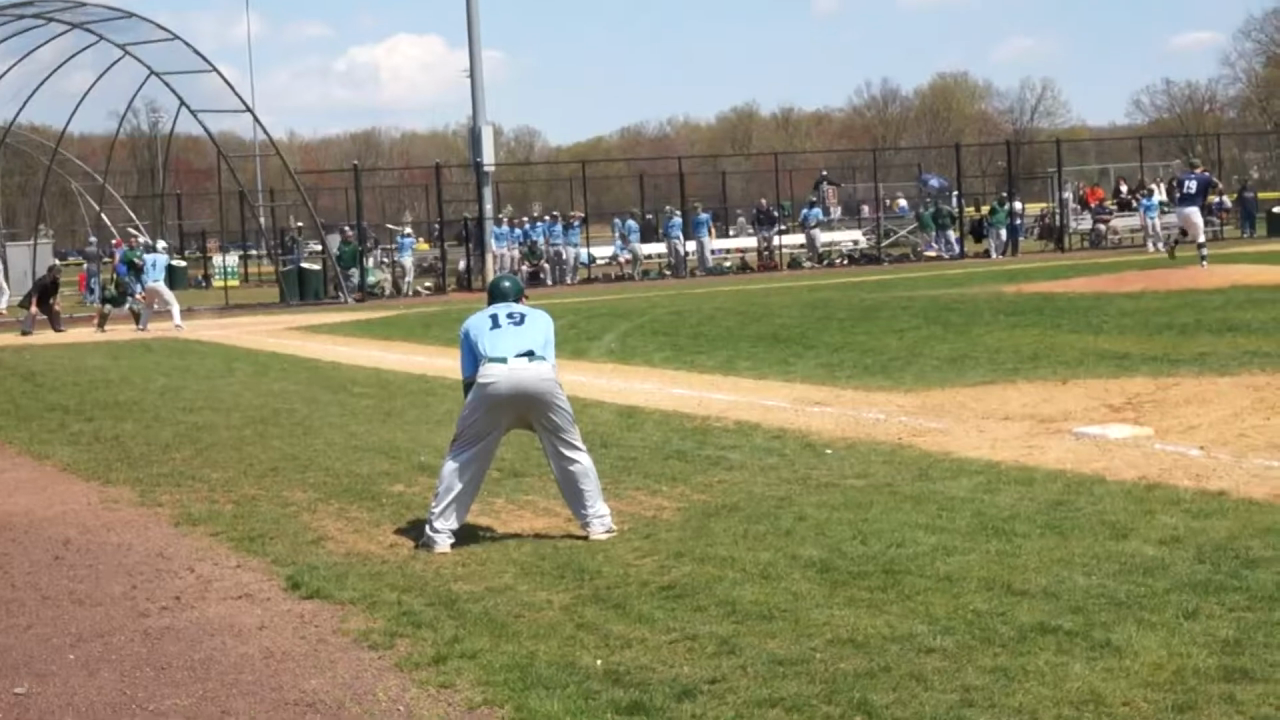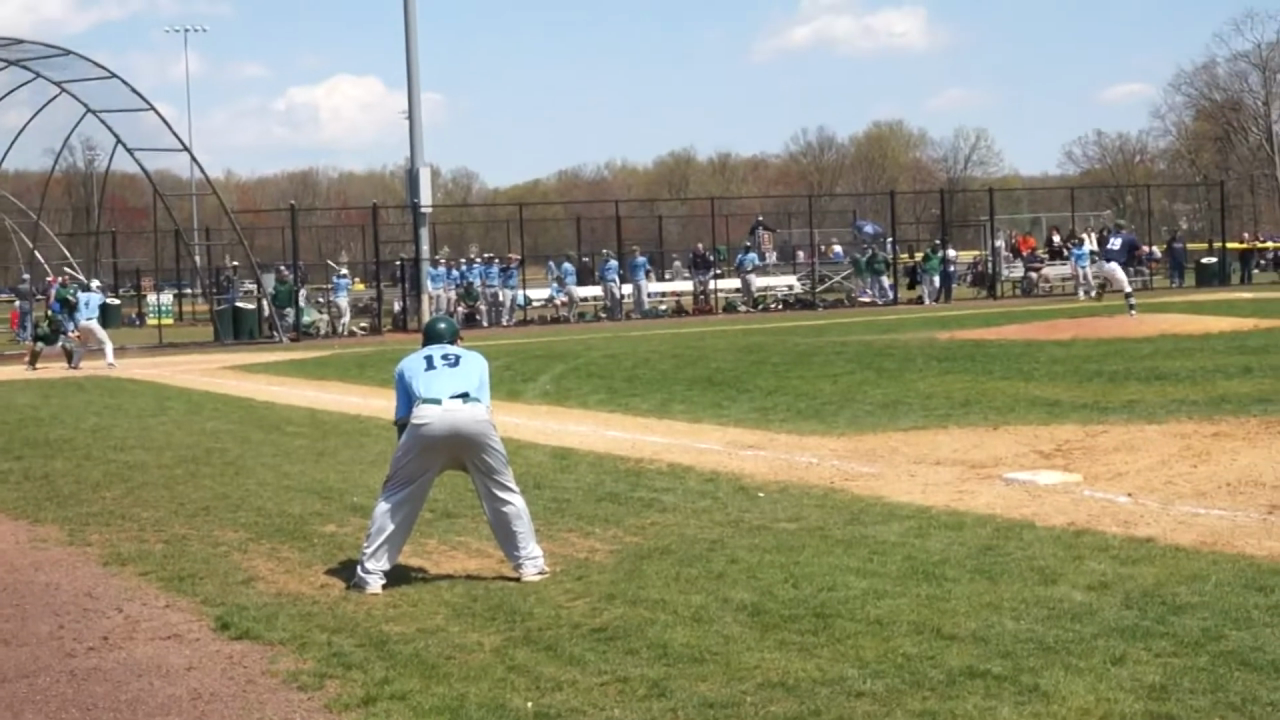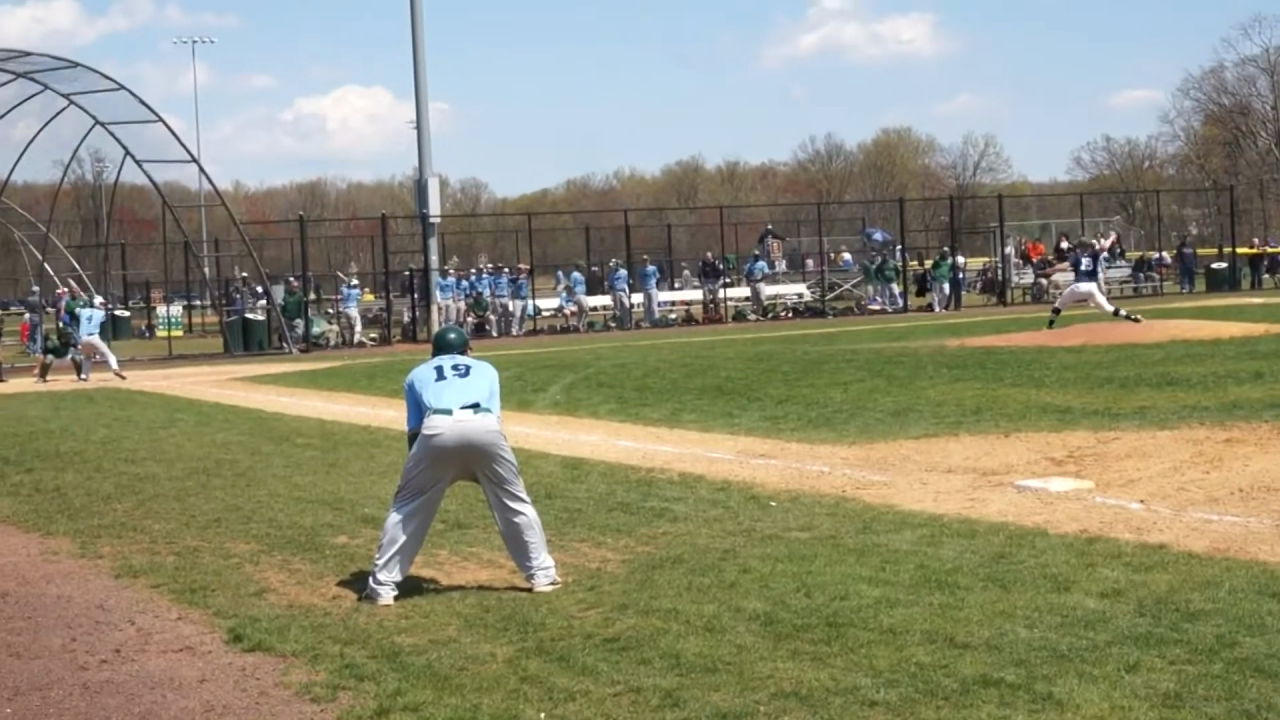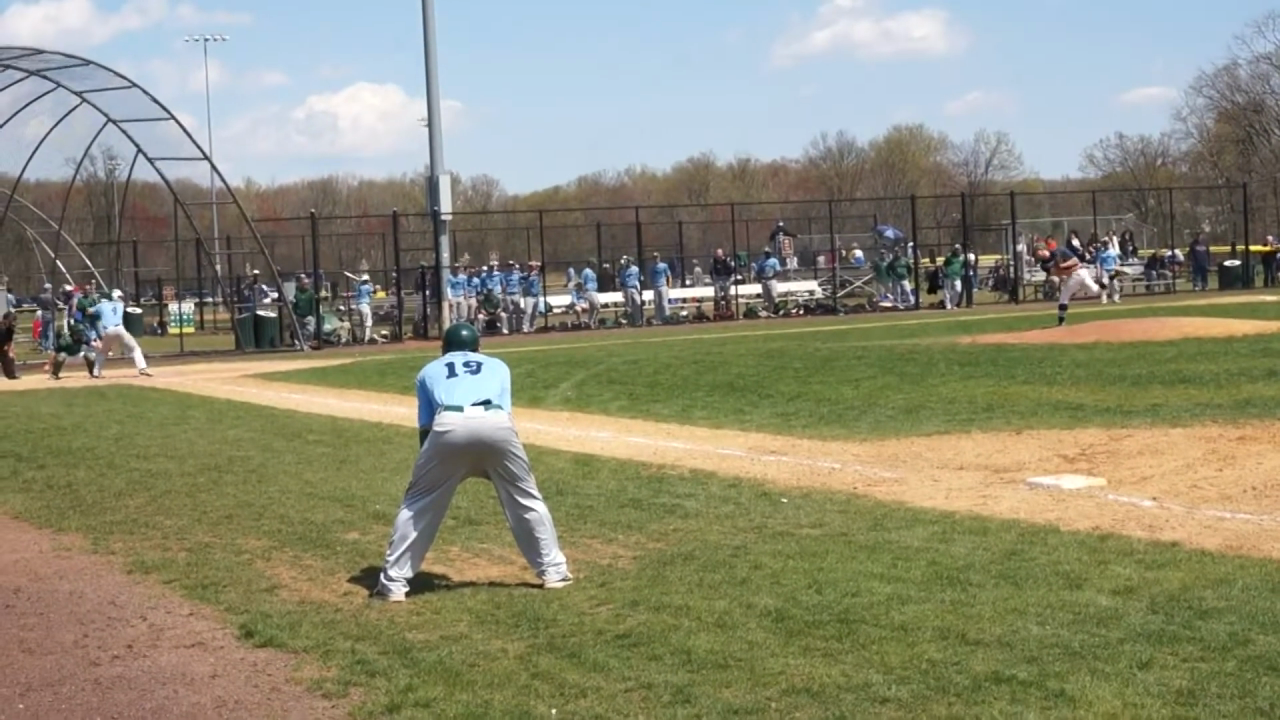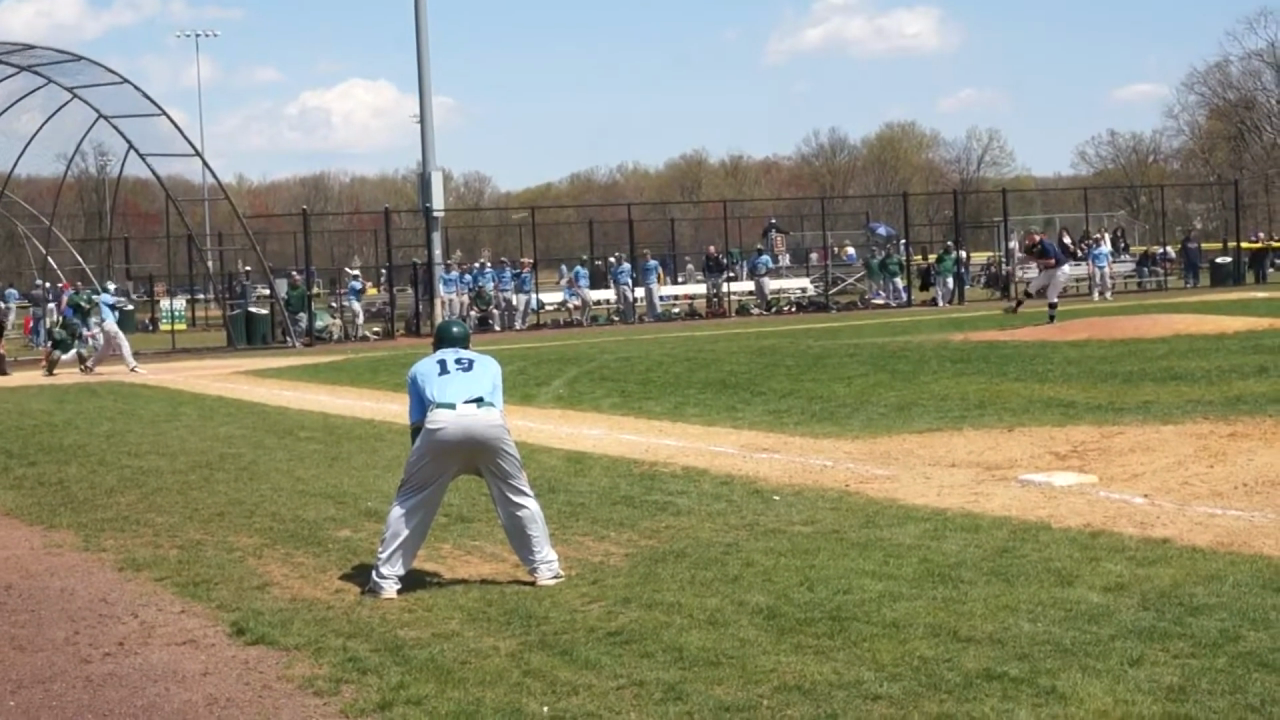
dt=0.4s
person 1, frame 1
left shoulder: (472, 323)
right shoulder: (541, 317)
left elbow: (469, 380)
left wrist: (478, 422)
right wrist: (536, 418)
left hip: (492, 378)
right hip: (539, 376)
left knee: (463, 456)
right knee: (570, 451)
left ankle: (438, 534)
right ankle: (597, 522)
person 1, frame 2
left shoulder: (408, 364)
right shoulder: (475, 359)
left elbow: (403, 421)
left wrist: (413, 463)
right wrist: (469, 461)
left hip: (427, 419)
right hip: (474, 418)
left knee: (396, 496)
right knee: (504, 493)
left ankle: (370, 575)
right ankle: (530, 565)
person 1, frame 3
left shoulder: (417, 374)
right shoulder: (485, 369)
left elbow: (414, 431)
left wrist: (423, 474)
right wrist: (481, 472)
left hip: (437, 429)
right hip: (484, 428)
left knee: (407, 508)
right knee: (515, 503)
left ankle: (382, 587)
right ankle: (542, 575)
person 1, frame 4
left shoulder: (429, 371)
right shoulder: (497, 365)
left elbow: (425, 427)
left wrist: (434, 470)
right wrist: (492, 467)
left hip: (449, 426)
right hip: (496, 424)
left knee: (418, 504)
right knee: (527, 500)
left ankle: (393, 583)
right ankle: (554, 571)
person 1, frame 5
left shoulder: (420, 368)
right shoulder: (488, 362)
left elbow: (417, 425)
left wrist: (424, 466)
right wrist: (484, 464)
left hip: (441, 424)
right hip: (488, 422)
left knee: (410, 501)
right knee: (518, 497)
left ankle: (385, 580)
right ankle: (545, 569)
